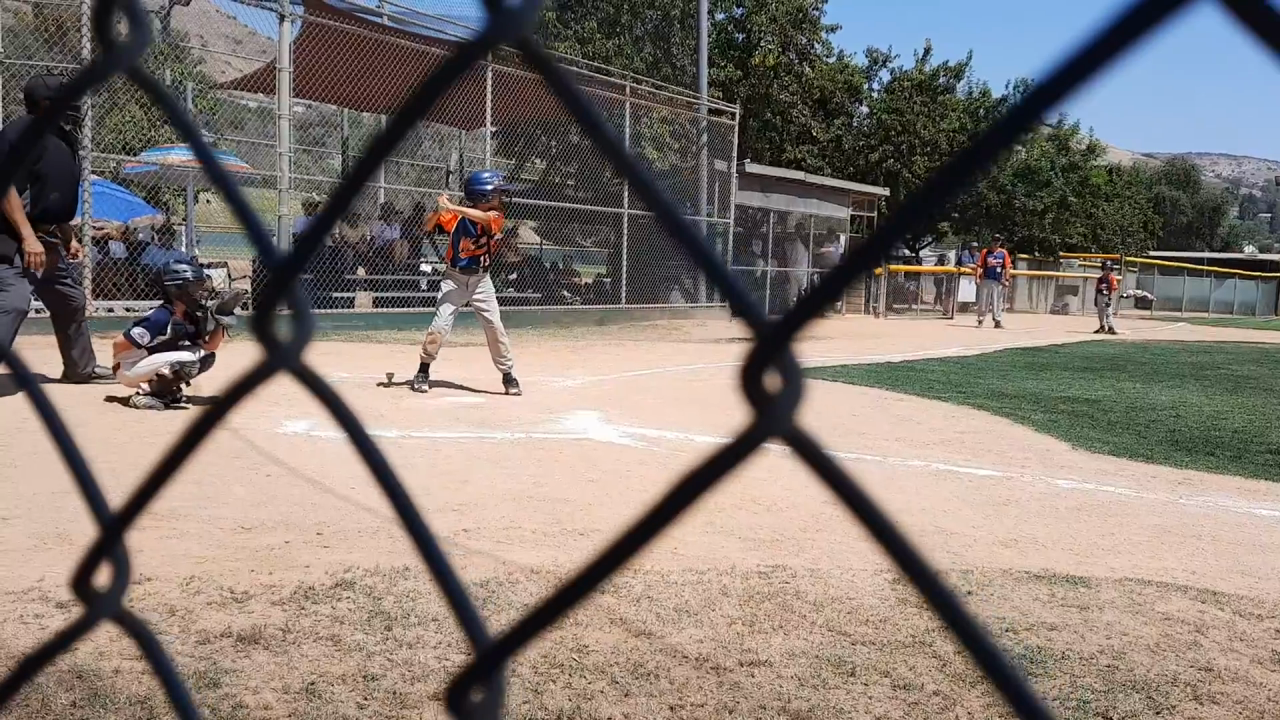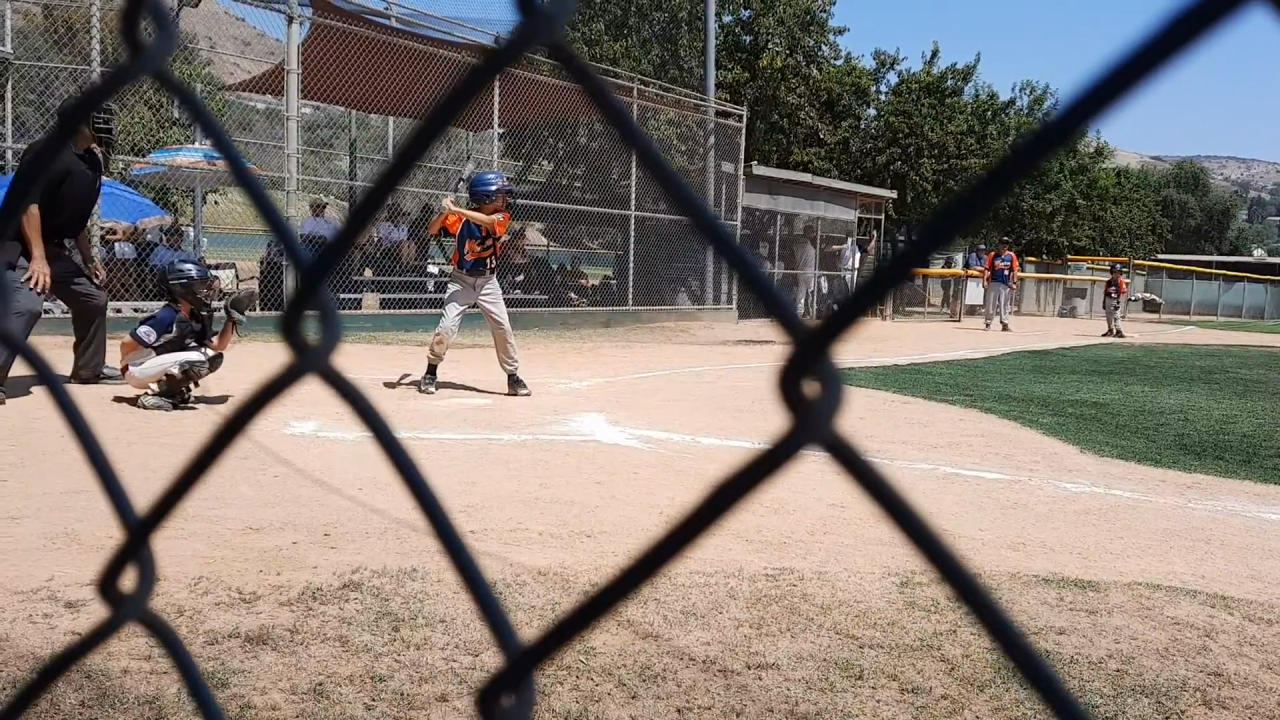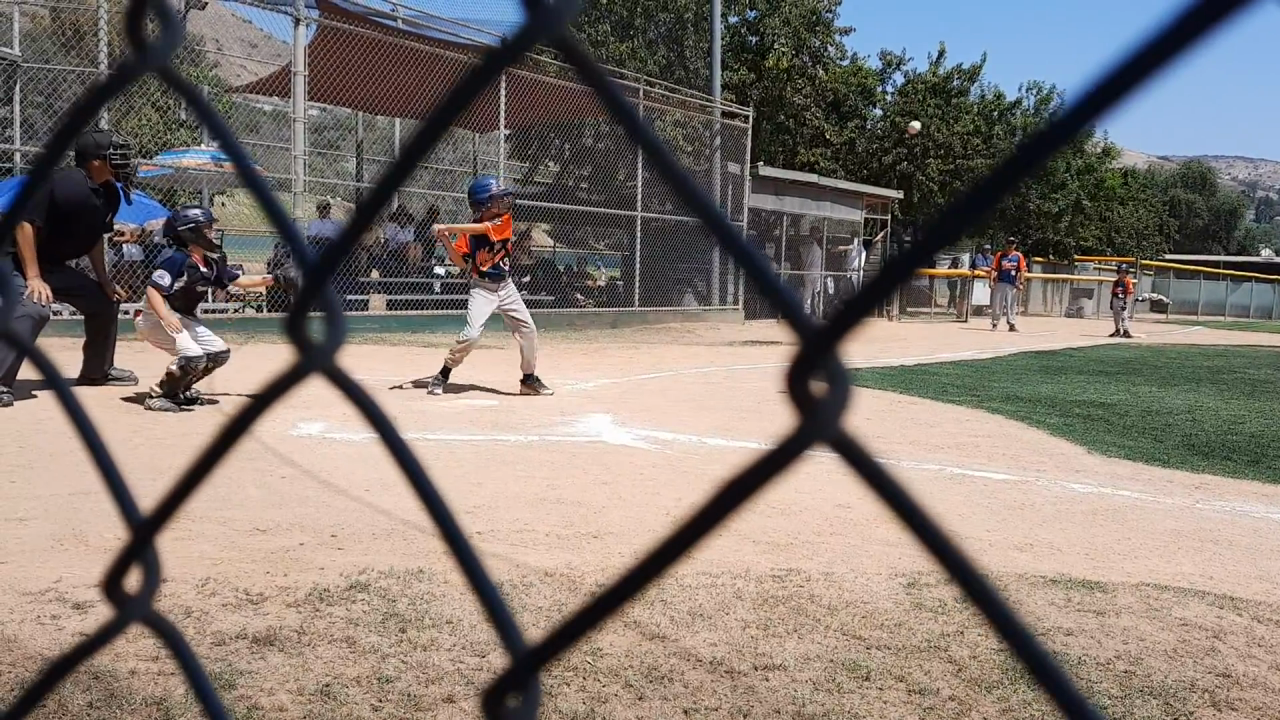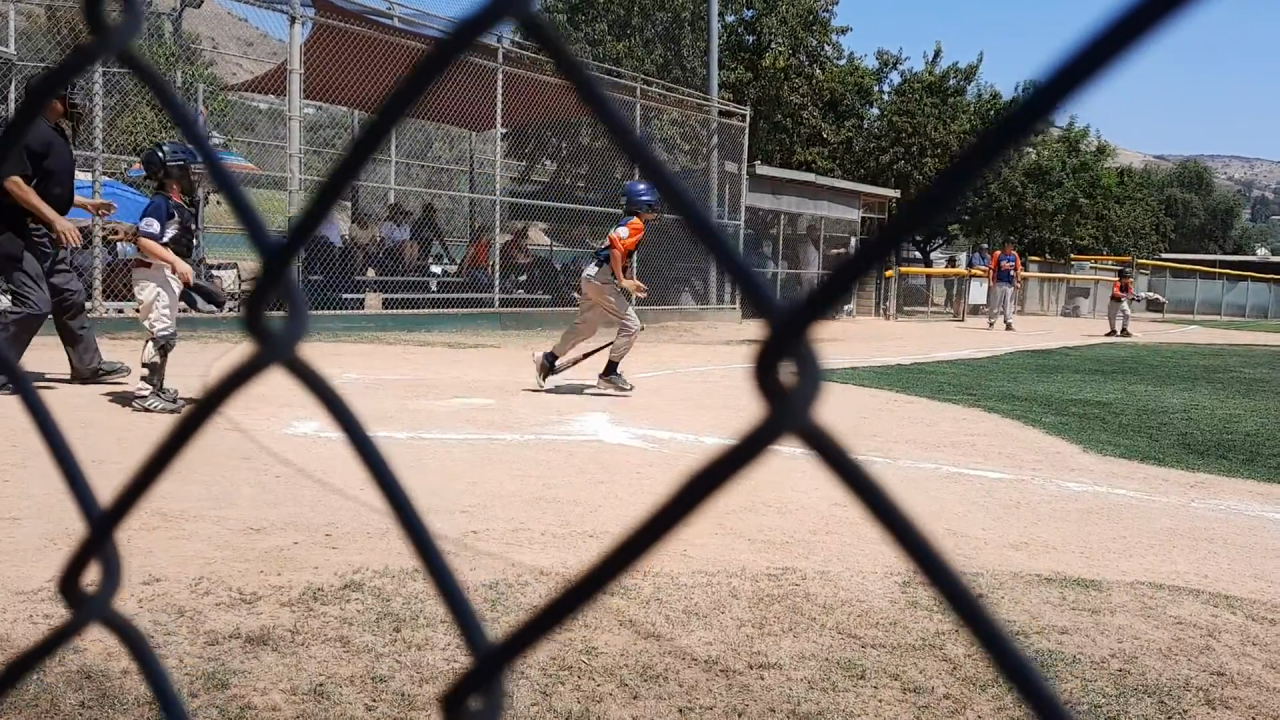
dt=1s
person 1, frame 1
left shoulder: (61, 137)
left wrist: (69, 238)
right wrist: (28, 238)
left hip: (50, 241)
left knee: (73, 302)
left ankle: (81, 367)
person 1, frame 2
left shoulder: (92, 160)
right elbow: (27, 204)
left wrist: (89, 257)
right wrist: (38, 258)
left hip: (56, 249)
left knee: (93, 298)
right knee: (25, 305)
left ankle: (89, 368)
person 1, frame 3
left shoulder: (110, 194)
right shoulder: (63, 183)
left elbow: (95, 237)
right elbow: (25, 224)
left wrist: (104, 280)
right wrist: (33, 277)
left hip: (55, 264)
left knee: (105, 301)
right knee: (34, 309)
left ankle: (97, 371)
person 1, frame 4
left shoulder: (57, 132)
right shoulder: (27, 129)
left wrist: (85, 203)
right wrist: (55, 218)
left hip: (49, 233)
left knee: (71, 297)
right knee: (33, 304)
left ankle: (88, 366)
person 2, frame 1
left shoulder: (496, 215)
right shoulder: (455, 215)
left elbow: (483, 218)
right elbow: (427, 227)
left wrist: (452, 207)
right wrist: (440, 210)
left hip: (481, 280)
right hip: (454, 278)
left knee: (495, 327)
right knee: (440, 326)
left ankle: (508, 376)
right ankle: (423, 372)
person 2, frame 2
left shoulder: (502, 217)
right shoulder: (461, 217)
left elbow: (487, 221)
right elbow: (432, 230)
left wrist: (455, 209)
right wrist: (445, 211)
left hip: (488, 282)
right hip: (461, 280)
left knee: (503, 328)
right knee: (446, 327)
left ankle: (513, 377)
right ankle: (430, 373)
person 2, frame 3
left shoulder: (504, 219)
right shoulder: (467, 230)
left elbow: (481, 228)
right elbow: (459, 262)
left wrist: (448, 228)
right wrist: (446, 240)
left hip: (505, 286)
right hip: (482, 288)
left knee: (527, 330)
right knee: (471, 334)
left ankle: (529, 379)
right ankle: (442, 376)
person 2, frame 4
left shoulder: (627, 223)
right shoulder: (636, 224)
right elbow: (615, 242)
left wrist: (631, 282)
right wrist: (622, 280)
left hip: (592, 274)
right hip: (601, 278)
left knee: (584, 328)
right knee: (631, 325)
left ankle: (548, 360)
right ankle: (609, 373)
person 3, frame 1
left shoulder: (189, 317)
right shoulder: (161, 318)
left elbow: (210, 346)
right elbow: (119, 343)
right wrist: (125, 361)
left hip: (152, 363)
right hip: (129, 370)
left knee: (206, 356)
right knee: (187, 361)
left ankle: (163, 390)
right ankle: (145, 393)
person 3, frame 2
left shoulder: (196, 317)
right shoulder: (166, 317)
left elbow: (218, 345)
right elbow: (127, 343)
left wrist: (231, 318)
right wrist: (126, 365)
left hip: (160, 365)
right hip: (138, 371)
left knee: (213, 357)
right knee: (196, 361)
left ankle: (172, 390)
right ankle: (152, 394)
person 3, frame 3
left shoulder: (211, 263)
right shoulder: (177, 259)
left elbow: (239, 281)
right elbow: (152, 290)
left wrist: (271, 279)
right wrist: (166, 316)
left hip: (183, 319)
right hip: (154, 318)
left knee: (219, 352)
right knee: (194, 356)
left ankle: (179, 389)
right ankle: (158, 394)
person 3, frame 4
left shoulder: (180, 204)
right shoulder: (160, 203)
right elbow: (144, 241)
left wrist: (182, 272)
right wrist: (177, 263)
left hip: (168, 276)
right hip: (154, 275)
left knee: (165, 335)
right knee: (162, 334)
left ankle: (156, 389)
right ankle: (144, 394)
